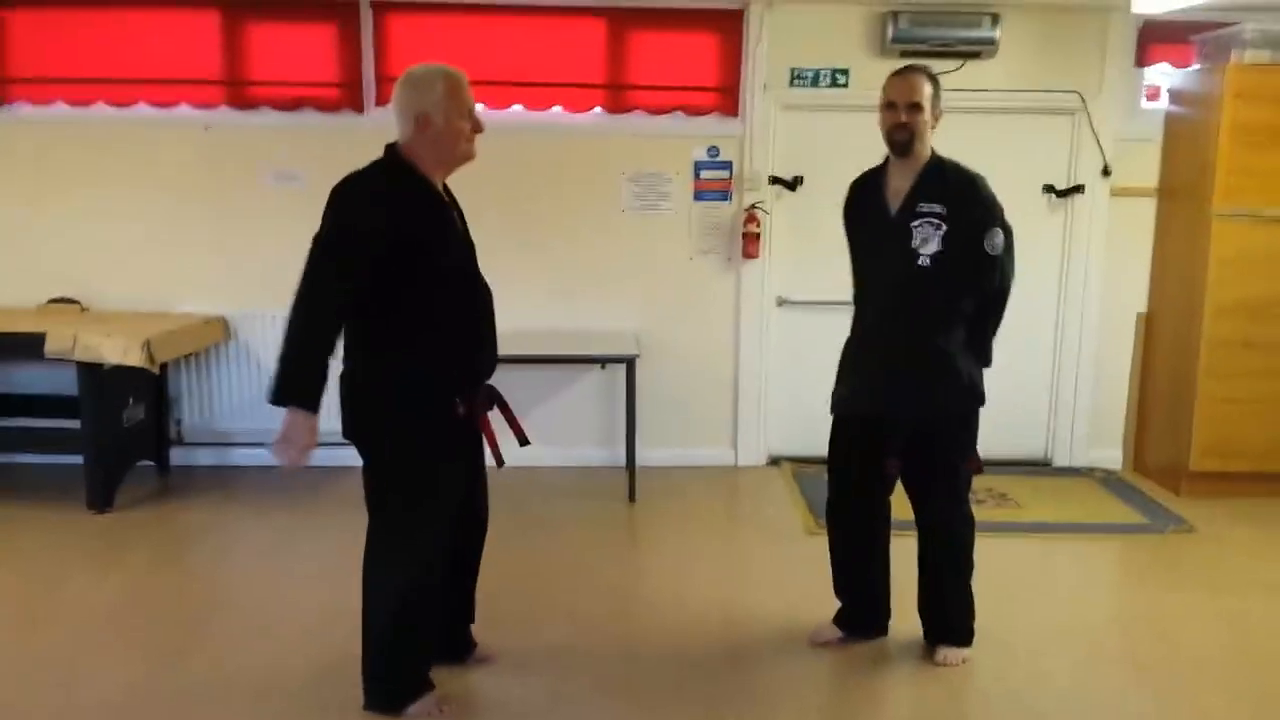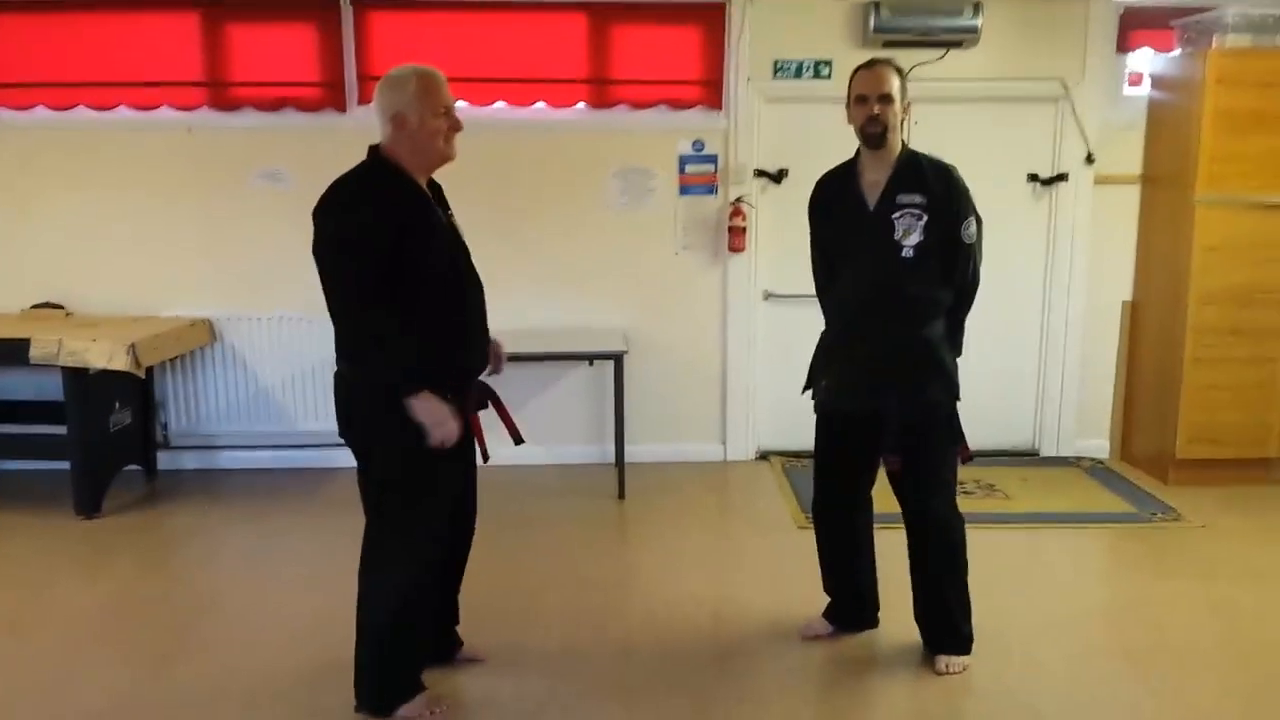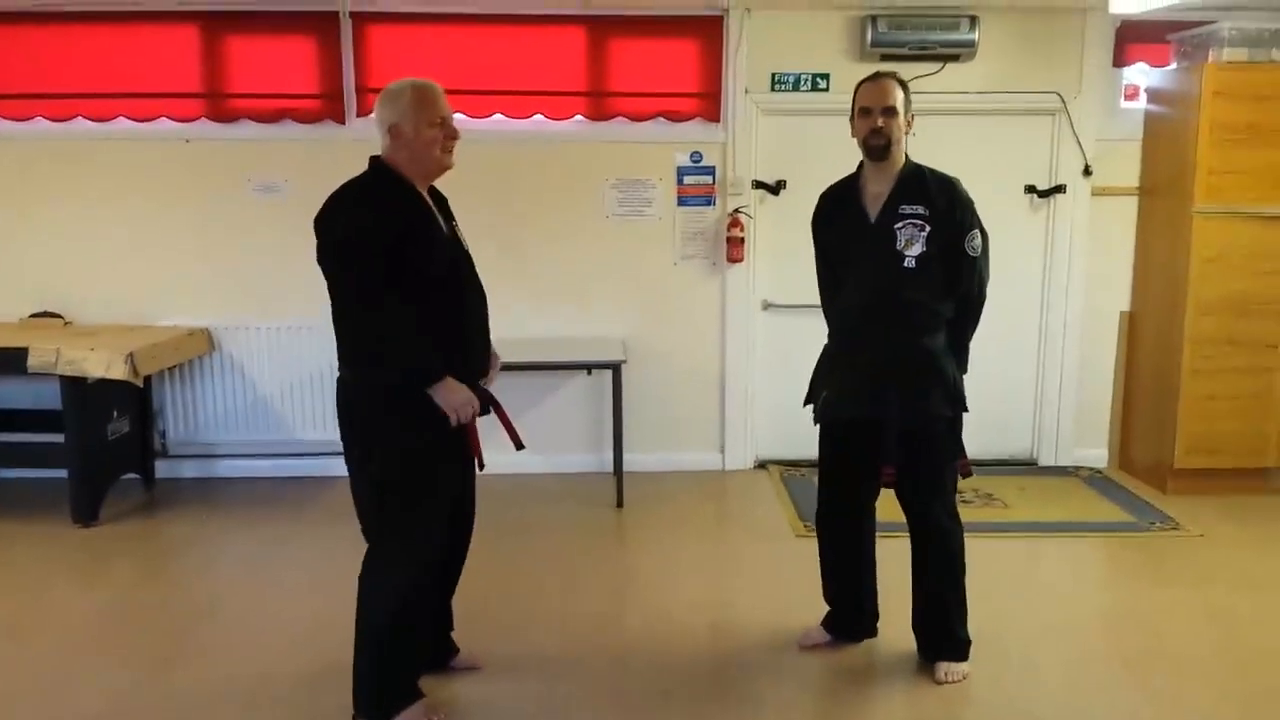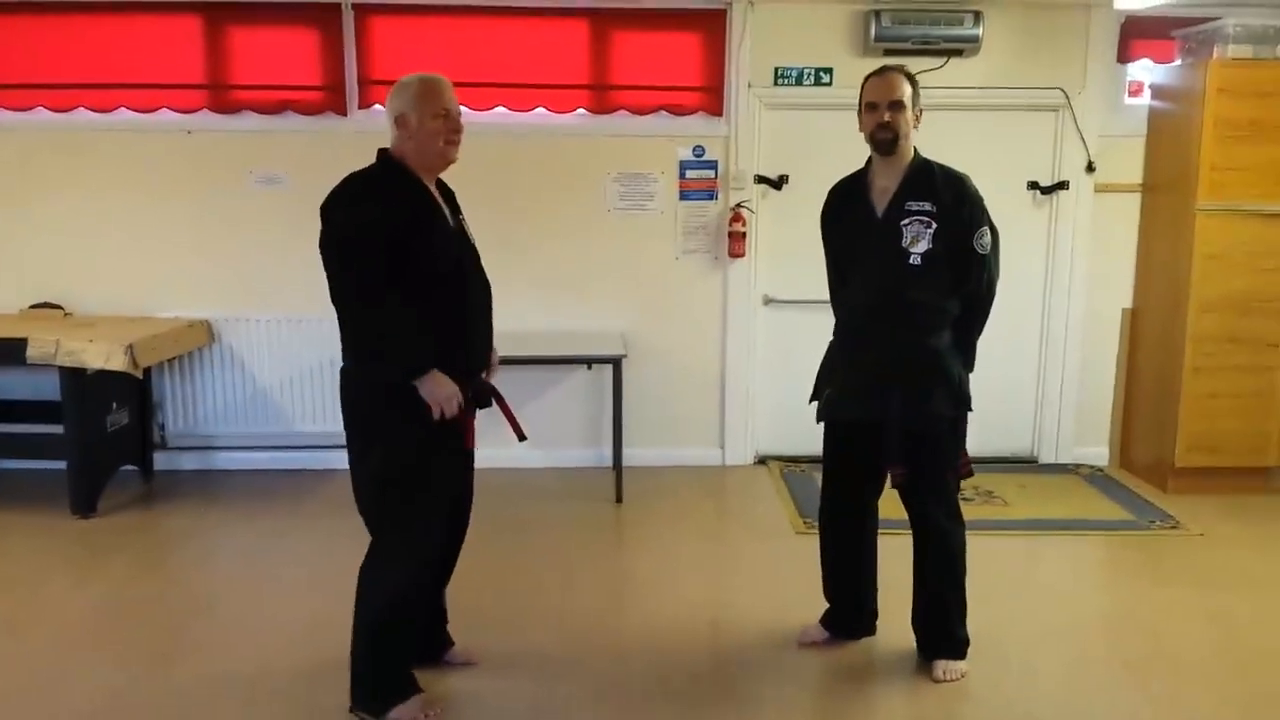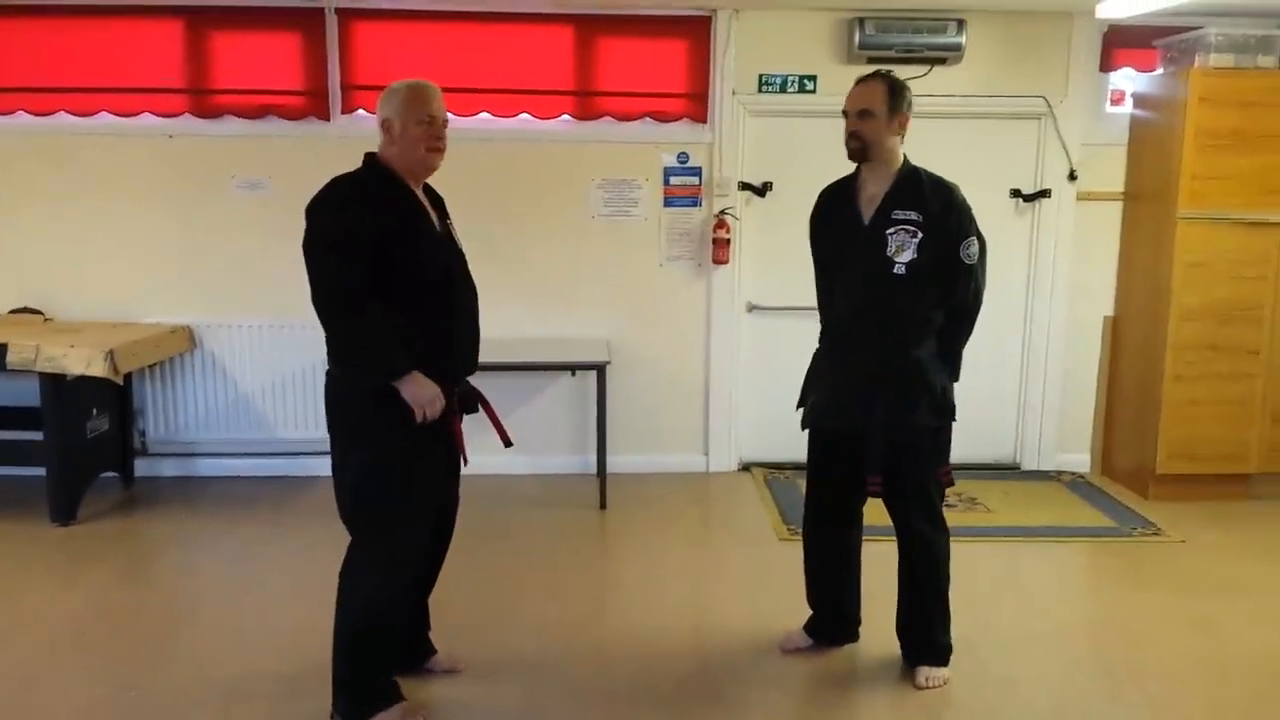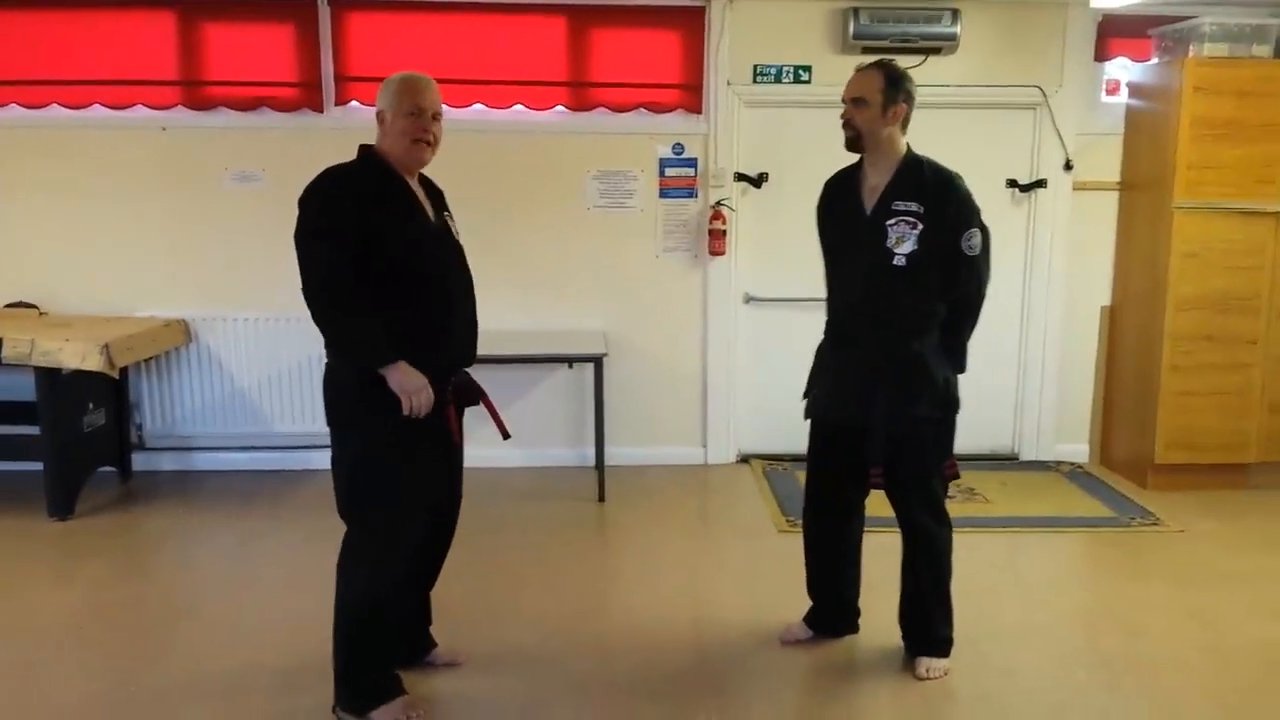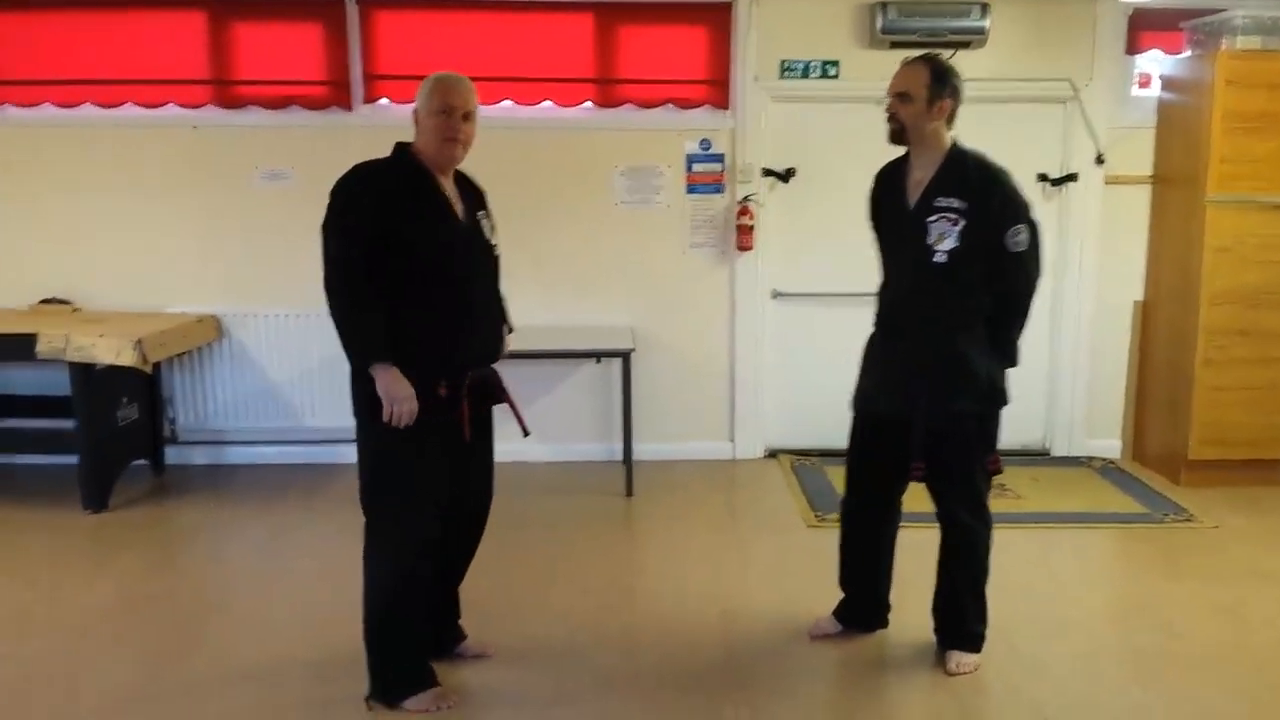
dt=0.3s
person 1, frame 1
left shoulder: (432, 191)
right shoulder: (372, 197)
right elbow: (324, 299)
right wrist: (302, 403)
left hip: (448, 397)
right hip: (399, 402)
left knee: (463, 521)
right knee: (408, 535)
left ankle: (447, 636)
person 1, frame 2
left shoulder: (423, 192)
right shoulder: (357, 201)
right elbow: (361, 314)
left wrist: (478, 340)
right wrist: (415, 395)
left hip: (443, 396)
right hip: (401, 407)
left knee: (451, 523)
right knee: (403, 538)
left ankle: (435, 637)
person 1, frame 3
left shoulder: (429, 201)
right shoulder: (357, 208)
right elbow: (369, 314)
left wrist: (477, 351)
right wrist: (437, 379)
left hip: (442, 398)
right hip: (393, 406)
left knee: (448, 529)
right knee: (403, 542)
left ankle: (429, 643)
person 1, frame 4
left shoulder: (437, 194)
right shoulder: (363, 198)
right elbow: (363, 302)
left wrist: (474, 351)
right wrist: (423, 373)
left hip: (445, 393)
right hip: (395, 398)
left knee: (443, 524)
right knee: (404, 535)
left ankle: (424, 637)
person 1, frame 5
left shoulder: (427, 201)
right shoulder: (349, 201)
right elbow: (344, 304)
left wrist: (451, 365)
right wrist: (405, 376)
left hip: (430, 396)
right hip: (380, 402)
left knee: (428, 528)
right knee: (386, 538)
left ankle: (406, 644)
person 1, frame 6
left shoulder: (428, 194)
right shoulder: (340, 192)
right elbow: (330, 294)
left wrist: (449, 356)
right wrist: (391, 365)
left hip: (434, 390)
right hip: (377, 394)
left knee: (431, 521)
right knee: (382, 531)
left ankle: (406, 637)
person 1, frame 7
left shoulder: (469, 195)
right shoulder: (370, 188)
right elbow: (349, 285)
left wrist: (497, 327)
right wrist: (381, 367)
left hip: (466, 387)
right hip: (403, 388)
left knee: (462, 514)
right knee: (403, 527)
left ankle: (436, 629)
right ankle: (397, 674)
person 2, frame 1
left shoulder: (966, 193)
right shoulder: (862, 194)
left elbow: (994, 284)
left wrist: (960, 355)
right wrist: (876, 342)
left hip: (941, 378)
right hip: (869, 368)
left knee: (942, 507)
right knee: (851, 497)
left ankle: (950, 629)
right ankle: (861, 614)
person 2, frame 2
left shoulder: (940, 183)
right shoulder: (829, 191)
left elbow: (963, 278)
left wrist: (932, 343)
right wrist: (851, 337)
left hip: (921, 371)
right hip: (847, 366)
left knee: (931, 504)
right knee: (836, 496)
left ankle: (948, 633)
right ankle: (851, 607)
person 2, frame 3
left shoulder: (944, 196)
right shoulder: (833, 204)
left elbow: (970, 289)
left wrist: (937, 358)
right wrist: (854, 349)
left hip: (925, 384)
right hip: (849, 377)
left knee: (933, 514)
right knee: (841, 506)
left ankle: (945, 641)
right ankle: (850, 616)
person 2, frame 4
left shoulder: (953, 193)
right shoulder: (842, 199)
left elbow: (979, 286)
left wrist: (943, 355)
right wrist: (862, 347)
left hip: (930, 381)
right hip: (854, 374)
left knee: (935, 513)
right knee: (844, 505)
left ankle: (943, 639)
right ankle: (849, 614)
person 2, frame 5
left shoulder: (940, 201)
right shoulder: (830, 202)
left elbow: (965, 297)
left wrist: (926, 365)
right wrist: (846, 355)
left hip: (913, 391)
right hip: (839, 381)
left knee: (919, 522)
right knee: (827, 511)
left ankle: (927, 646)
right ankle: (832, 621)
person 2, frame 6
left shoulder: (942, 191)
right shoulder: (837, 191)
left elbow: (969, 287)
left wrist: (933, 358)
right wrist: (851, 347)
left hip: (917, 383)
right hip: (842, 373)
left knee: (922, 514)
right knee: (828, 502)
left ankle: (928, 638)
right ankle: (832, 613)
person 2, frame 7
left shoulder: (986, 184)
right shoulder: (887, 181)
left elbow: (1020, 277)
left wrist: (986, 353)
right wrist: (900, 339)
left hip: (962, 376)
right hip: (890, 363)
left knee: (961, 509)
right knee: (866, 494)
left ankle: (961, 632)
right ankle: (861, 608)
